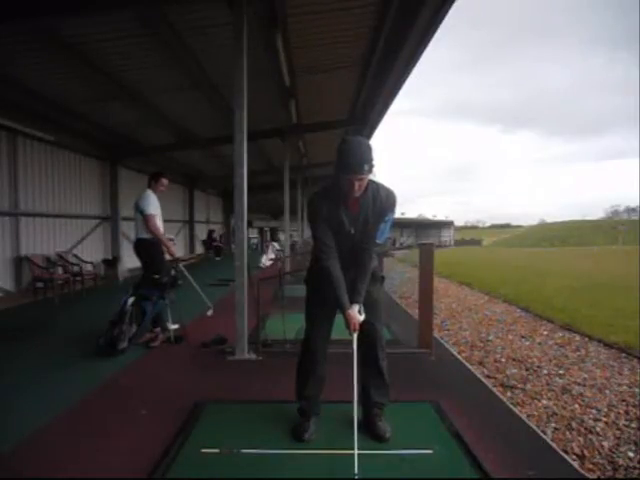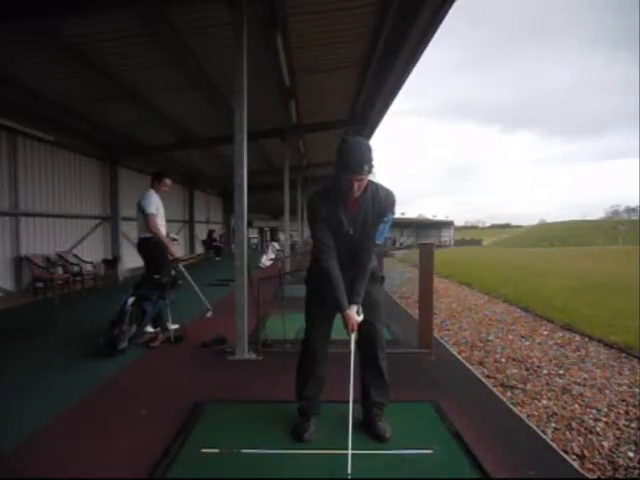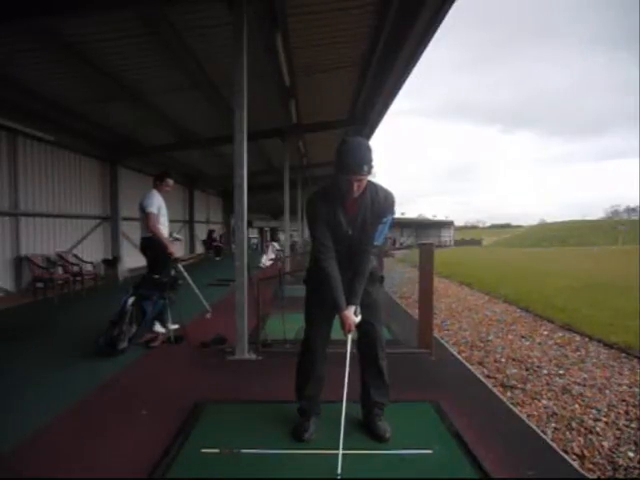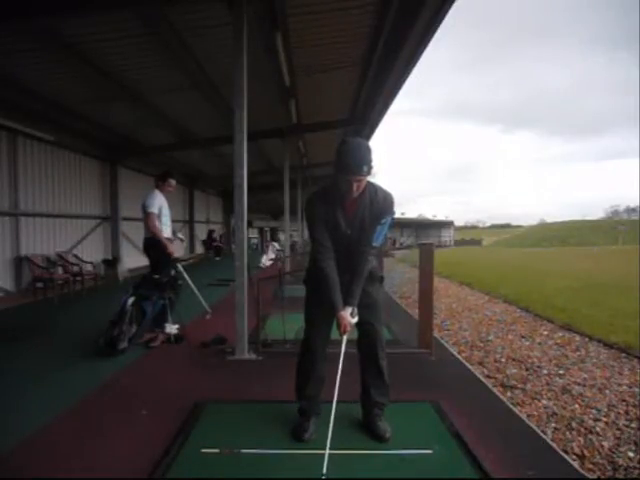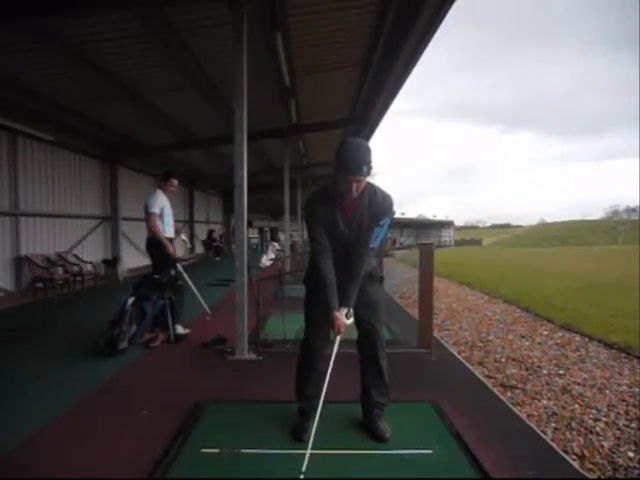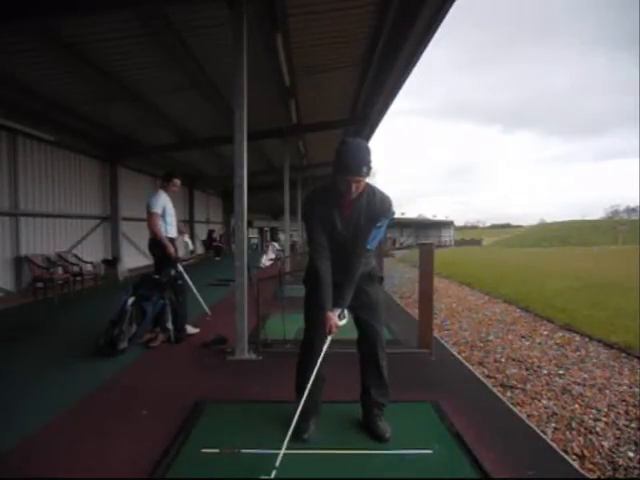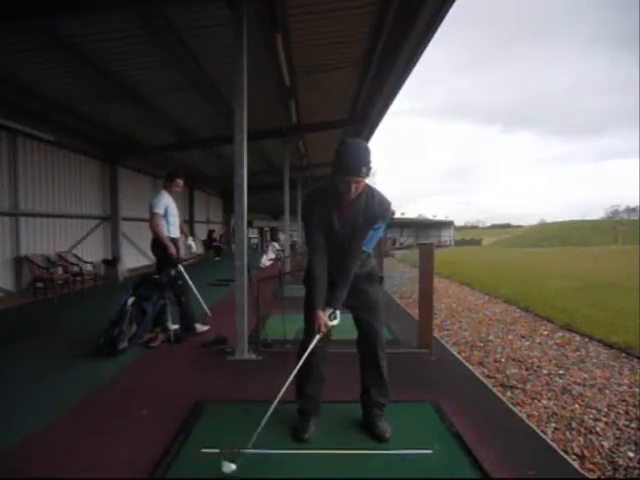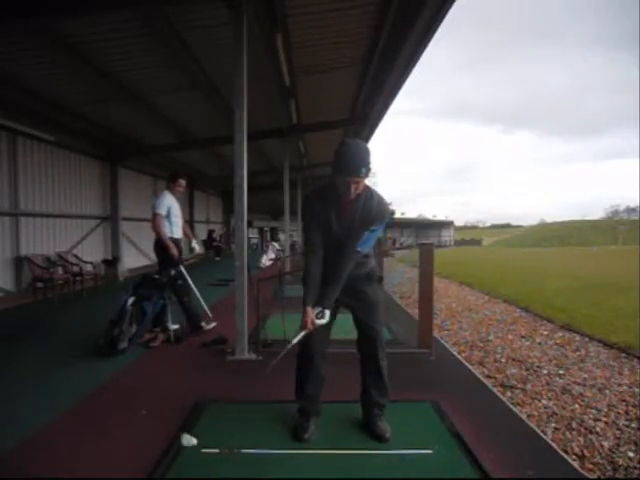
dt=0.4s
person 1, frame 1
left shoulder: (384, 198)
right shoulder: (320, 201)
left elbow: (368, 251)
right elbow: (327, 256)
left wrist: (357, 300)
right wrist: (345, 305)
left hip: (365, 275)
right hip: (325, 276)
left knee: (374, 340)
right knee: (315, 342)
left ankle: (374, 412)
right ankle: (308, 412)
person 1, frame 2
left shoulder: (383, 199)
right shoulder: (319, 201)
left elbow: (367, 251)
right elbow: (326, 256)
left wrist: (356, 300)
right wrist: (343, 305)
left hip: (364, 275)
right hip: (325, 276)
left knee: (373, 340)
right knee: (315, 342)
left ankle: (374, 411)
right ankle: (308, 412)
person 1, frame 3
left shoulder: (383, 200)
right shoulder: (319, 202)
left elbow: (366, 253)
right elbow: (325, 256)
left wrist: (354, 301)
right wrist: (341, 306)
left hip: (364, 276)
right hip: (324, 276)
left knee: (373, 341)
right knee: (314, 342)
left ankle: (374, 412)
right ankle: (308, 412)
person 1, frame 4
left shoulder: (382, 201)
right shoulder: (318, 202)
left elbow: (365, 253)
right elbow: (324, 256)
left wrist: (352, 302)
right wrist: (338, 307)
left hip: (364, 276)
right hip: (324, 277)
left knee: (373, 341)
right knee: (314, 342)
left ankle: (374, 411)
right ankle: (308, 412)
person 1, frame 5
left shoulder: (381, 203)
right shoulder: (317, 203)
left elbow: (363, 254)
right elbow: (322, 256)
left wrist: (348, 302)
right wrist: (332, 307)
left hip: (364, 278)
right hip: (324, 278)
left knee: (374, 342)
right knee: (314, 344)
left ankle: (374, 412)
right ankle: (307, 411)
person 1, frame 6
left shoulder: (380, 204)
right shoulder: (316, 202)
left elbow: (360, 255)
right elbow: (319, 255)
left wrist: (343, 304)
right wrist: (326, 307)
left hip: (363, 279)
right hip: (323, 278)
left knee: (373, 343)
right knee: (313, 343)
left ankle: (373, 412)
right ankle: (308, 412)
person 1, frame 7
left shoulder: (379, 205)
right shoulder: (315, 201)
left elbow: (355, 256)
right elbow: (317, 255)
left wrist: (335, 304)
right wrist: (318, 305)
left hip: (362, 278)
right hip: (322, 277)
left knee: (373, 343)
right knee: (313, 343)
left ankle: (374, 412)
right ankle: (308, 412)
person 1, frame 8
left shoulder: (377, 207)
right shoulder: (315, 201)
left elbow: (350, 256)
right elbow: (313, 253)
left wrist: (325, 303)
right wrist: (308, 302)
left hip: (361, 278)
right hip: (322, 277)
left knee: (373, 343)
right knee: (312, 344)
left ankle: (374, 412)
right ankle: (308, 412)
person 2, frame 1
left shoulder: (149, 198)
right shoulder: (148, 197)
right elbow: (151, 226)
left wrist: (164, 240)
right wrist: (167, 245)
left hip: (148, 244)
right hip: (149, 244)
left knee: (151, 284)
right knee: (157, 284)
left ankle: (156, 326)
right ankle: (158, 328)
person 2, frame 2
left shoulder: (153, 198)
right shoulder: (150, 197)
right elbow: (151, 226)
left wrist: (166, 239)
right wrist: (167, 244)
left hip: (153, 243)
right hip: (152, 243)
left ankle: (157, 325)
right ankle: (159, 327)
person 2, frame 3
left shoulder: (157, 198)
right shoulder: (152, 197)
right elbow: (151, 225)
left wrist: (168, 238)
right wrist: (167, 244)
left hip: (156, 243)
right hip: (155, 243)
left ankle: (160, 322)
right ankle: (156, 323)
person 2, frame 4
left shoulder: (160, 198)
right shoulder: (154, 197)
right elbow: (151, 224)
left wrist: (172, 235)
right wrist: (166, 243)
left hip: (160, 244)
right hip: (157, 244)
left ankle: (160, 324)
right ankle: (160, 326)
person 2, frame 5
left shoulder: (163, 199)
right shoulder: (156, 198)
right elbow: (151, 224)
left wrist: (178, 233)
right wrist: (167, 244)
left hip: (163, 244)
right hip: (160, 244)
right knee: (174, 284)
left ankle: (160, 325)
right ankle: (171, 325)
person 2, frame 6
left shoulder: (166, 199)
right shoulder: (158, 198)
left elbow: (172, 222)
right elbow: (152, 224)
left wrist: (183, 234)
right wrist: (167, 244)
left hip: (167, 244)
right hip: (162, 244)
right knee: (177, 285)
right ankle: (180, 326)
person 2, frame 7
left shoulder: (170, 200)
right shoulder: (161, 198)
left elbow: (177, 222)
right elbow: (154, 224)
left wrist: (188, 237)
right wrist: (168, 244)
left hip: (170, 244)
right hip: (165, 245)
left knee: (165, 284)
right knee: (178, 285)
right ankle: (189, 324)
person 2, frame 8
left shoulder: (173, 201)
right shoulder: (164, 199)
left elbow: (181, 223)
right elbow: (156, 225)
left wrist: (191, 239)
right wrist: (170, 245)
left hip: (173, 244)
right hip: (167, 245)
left knee: (166, 285)
right knee: (179, 285)
right ankle: (195, 323)
